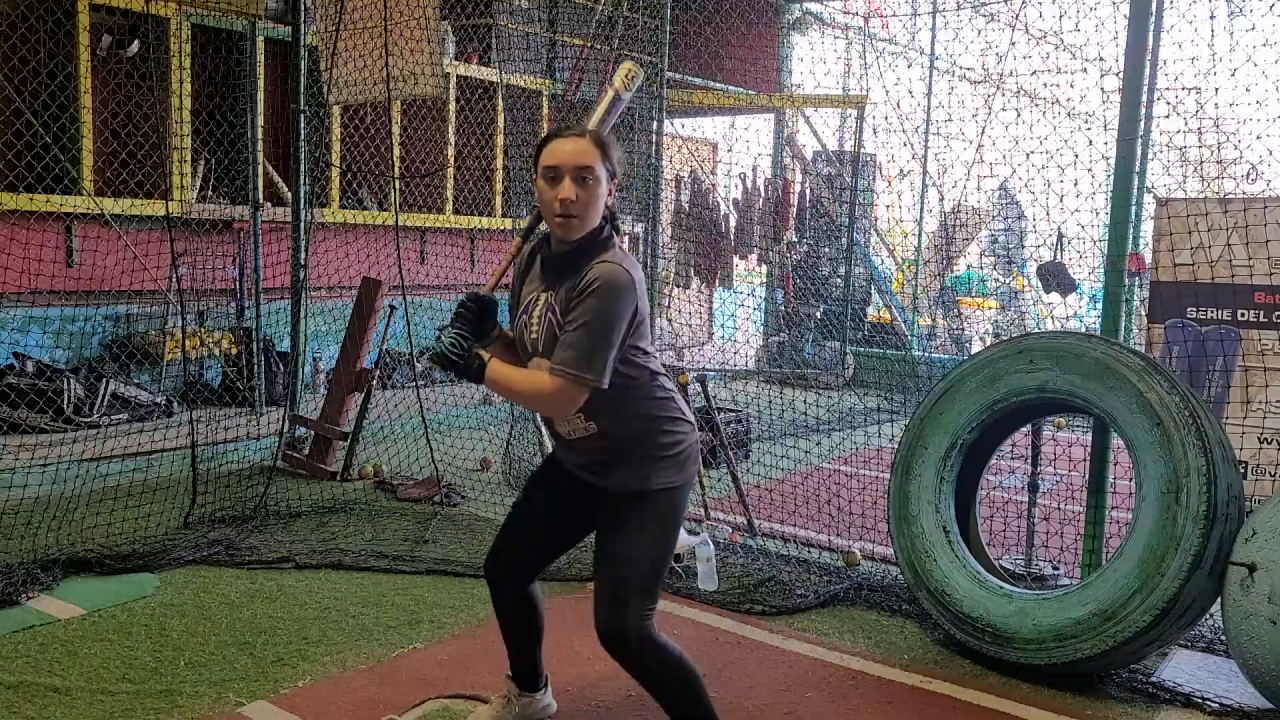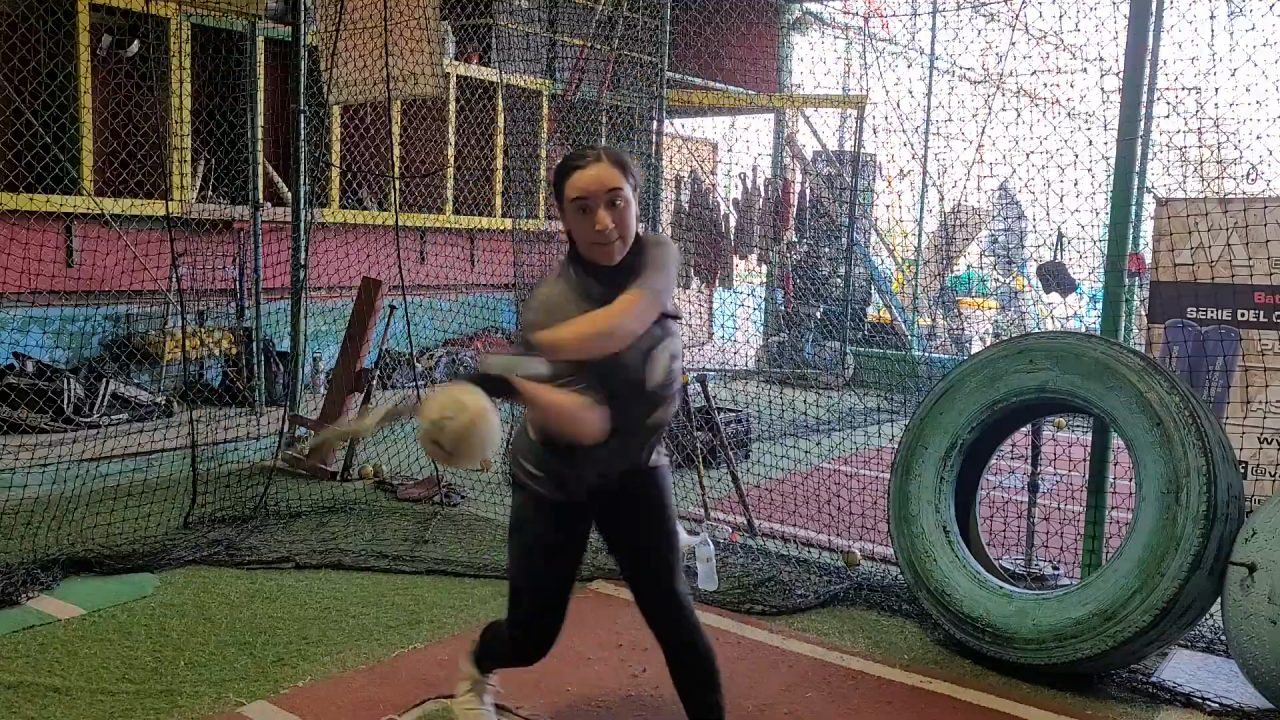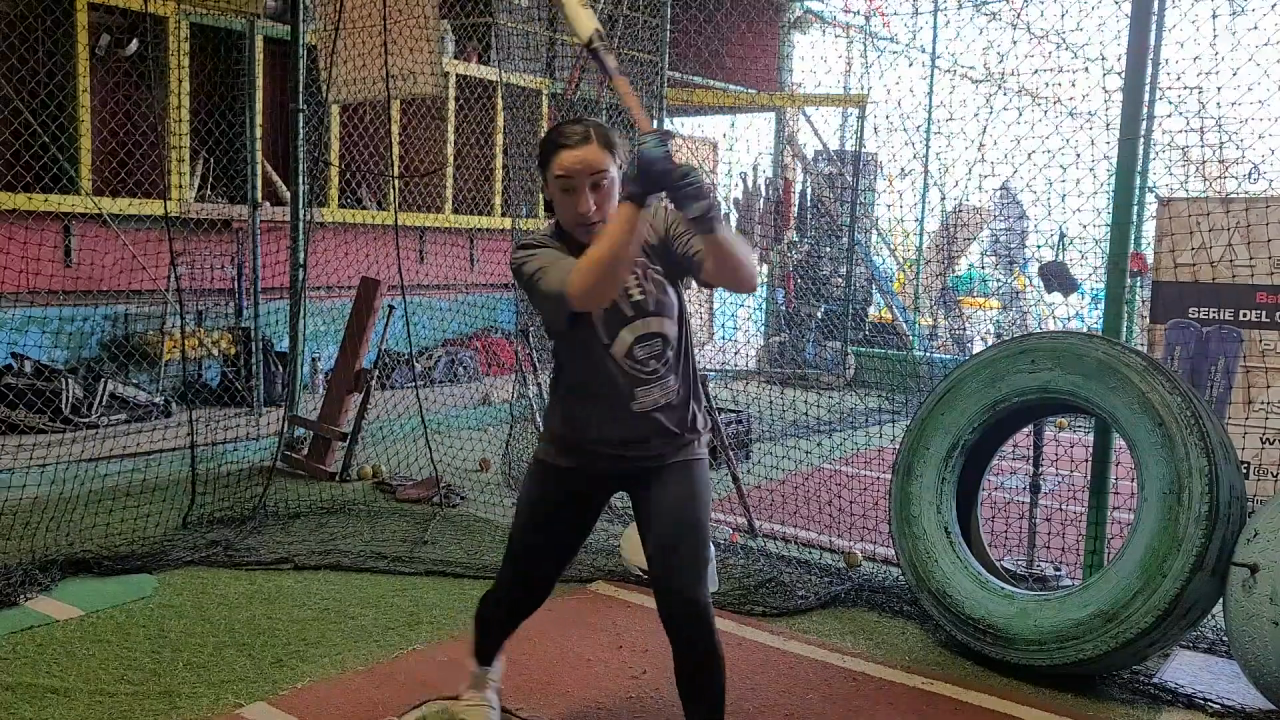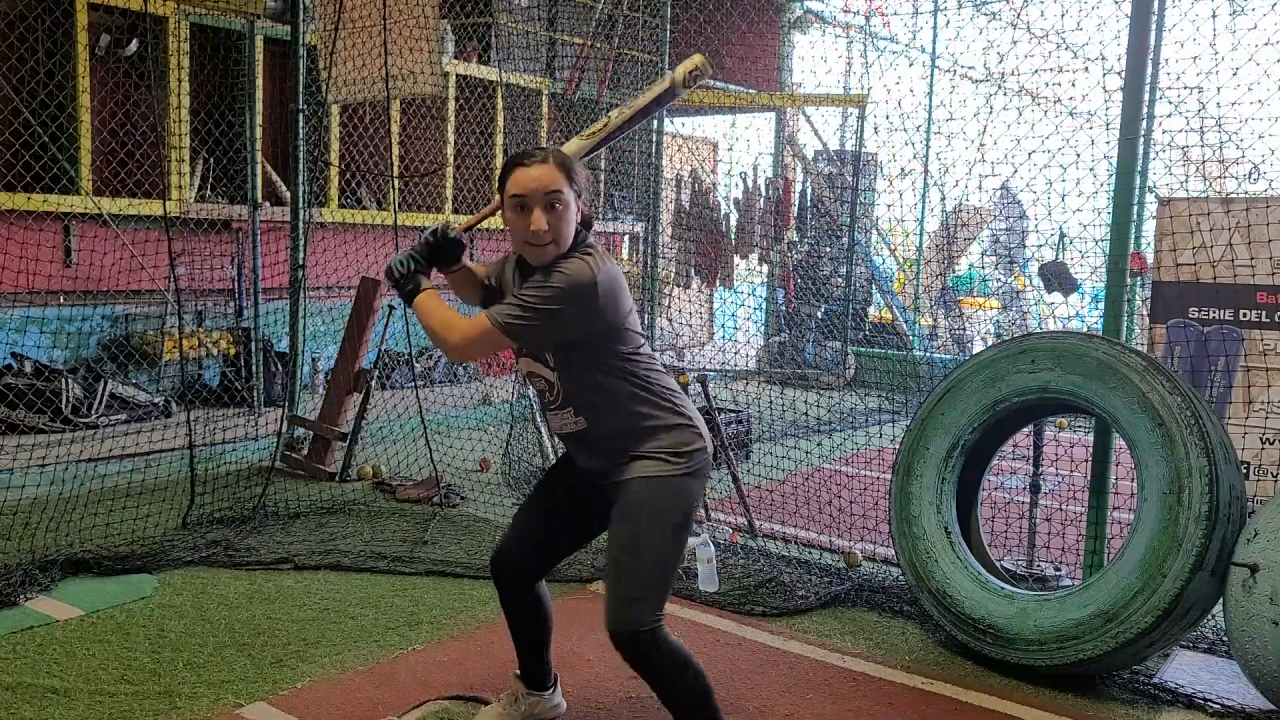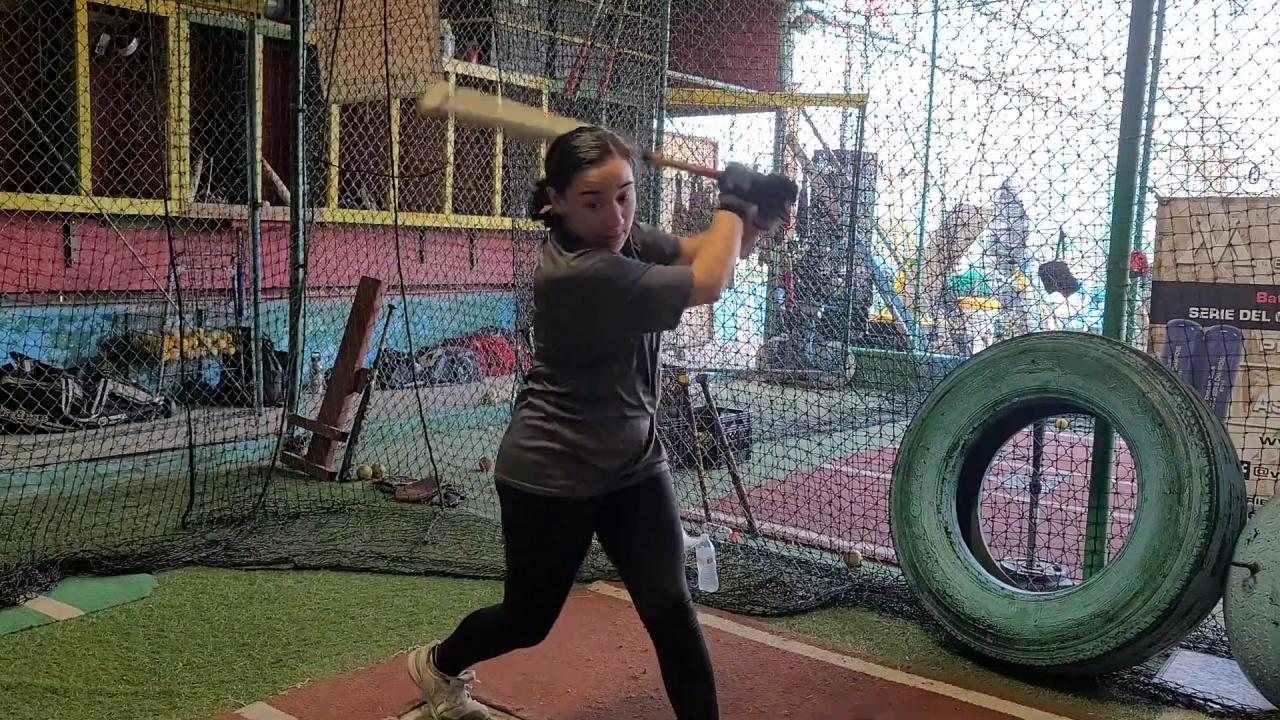
dt=1s
person 1, frame 1
left shoulder: (609, 277)
right shoulder: (537, 256)
left elbow: (562, 396)
right elbow: (527, 363)
left wrist: (477, 367)
right wrist: (484, 332)
left hip: (646, 462)
right hip: (578, 457)
left knee: (622, 628)
right knee: (505, 570)
person 1, frame 2
left shoulder: (653, 254)
right shoulder: (552, 301)
left elbow: (619, 325)
right elbow: (588, 428)
left wrist: (534, 353)
left hip: (635, 468)
right hip: (555, 480)
left knee: (669, 609)
right knee: (531, 636)
right ankle: (480, 668)
person 1, frame 3
left shoulder: (659, 223)
right shoulder: (536, 255)
left elbow: (742, 277)
right elbow: (588, 291)
left wrist: (702, 212)
right wrist: (636, 197)
left hip: (670, 445)
right hip: (578, 450)
left knee: (684, 602)
right knee: (520, 587)
right ankle: (483, 668)
person 1, frame 4
left shoulder: (583, 278)
right shoulder: (524, 262)
left elbow: (463, 341)
right elbow: (484, 295)
left wrist: (413, 285)
right wrist: (448, 262)
left hip: (660, 456)
right hip: (593, 456)
left knee: (632, 627)
right knee: (511, 568)
person 1, frame 5
left shoulder: (621, 240)
right shoulder: (572, 273)
left elbow: (699, 253)
right elbow: (703, 285)
left wrist: (747, 205)
right wrist: (733, 202)
left hip: (632, 461)
right hip: (550, 471)
left knee: (669, 611)
right knee: (529, 618)
right ankle: (439, 663)
